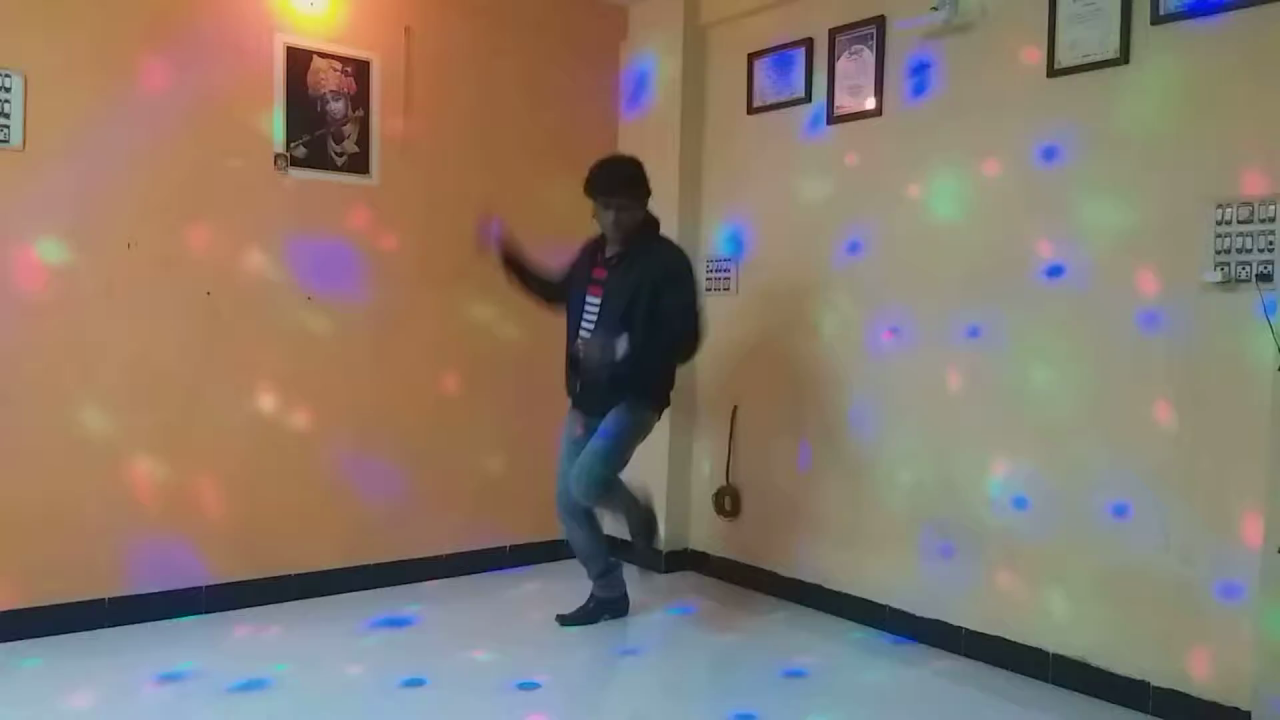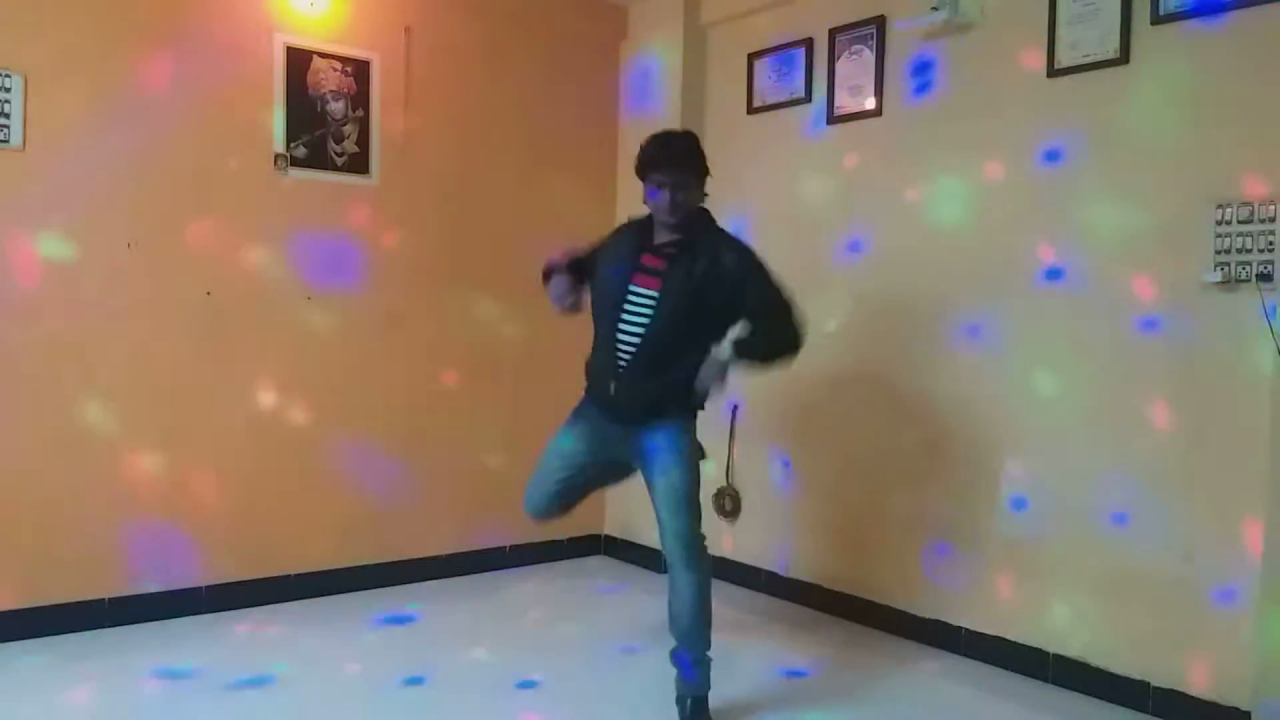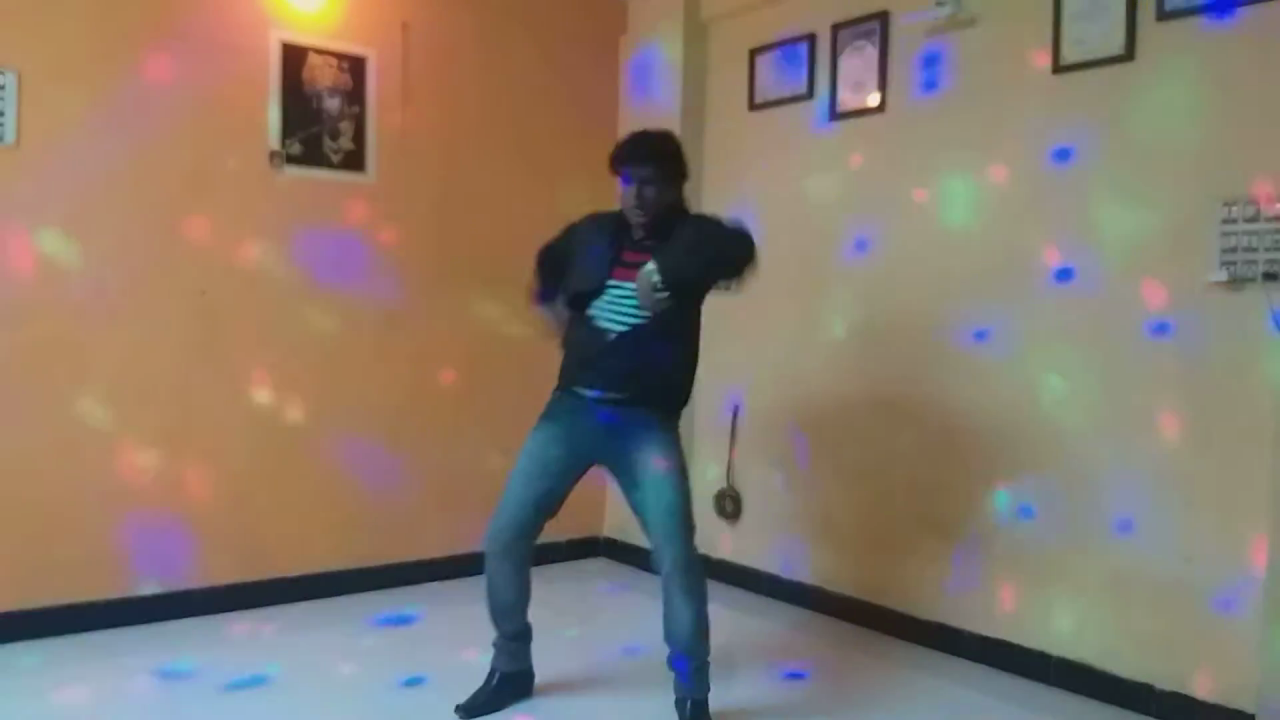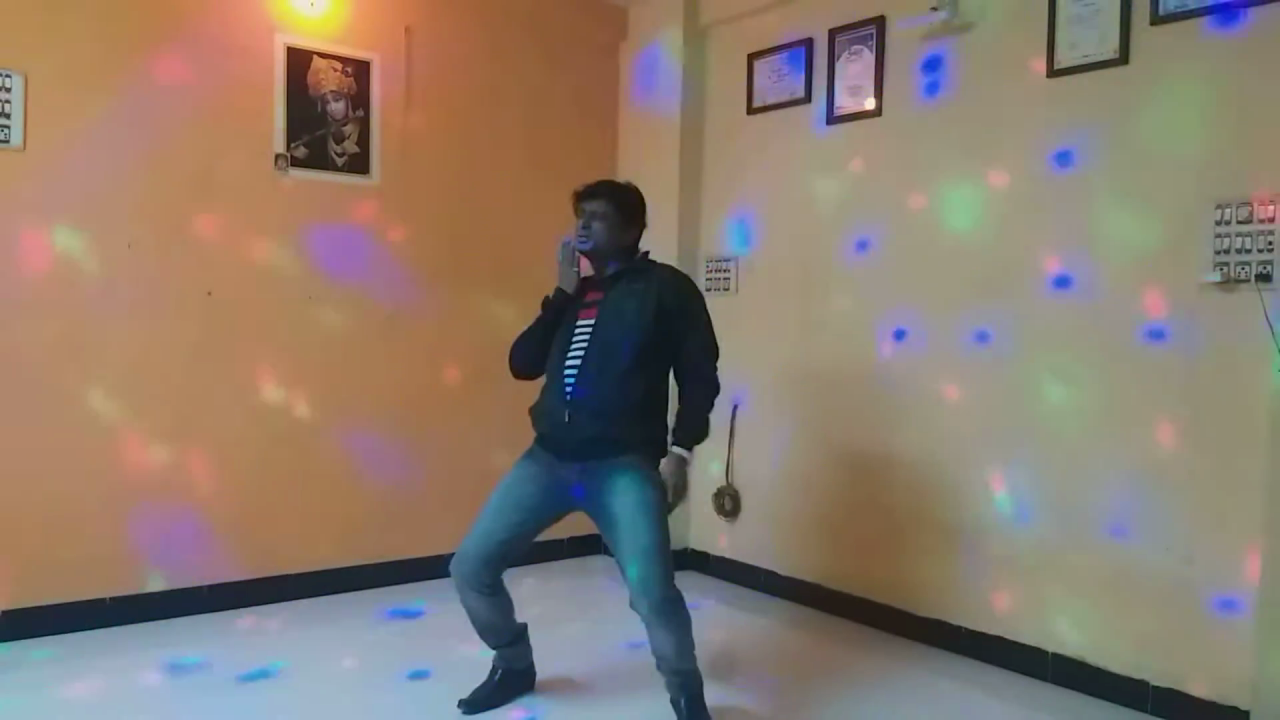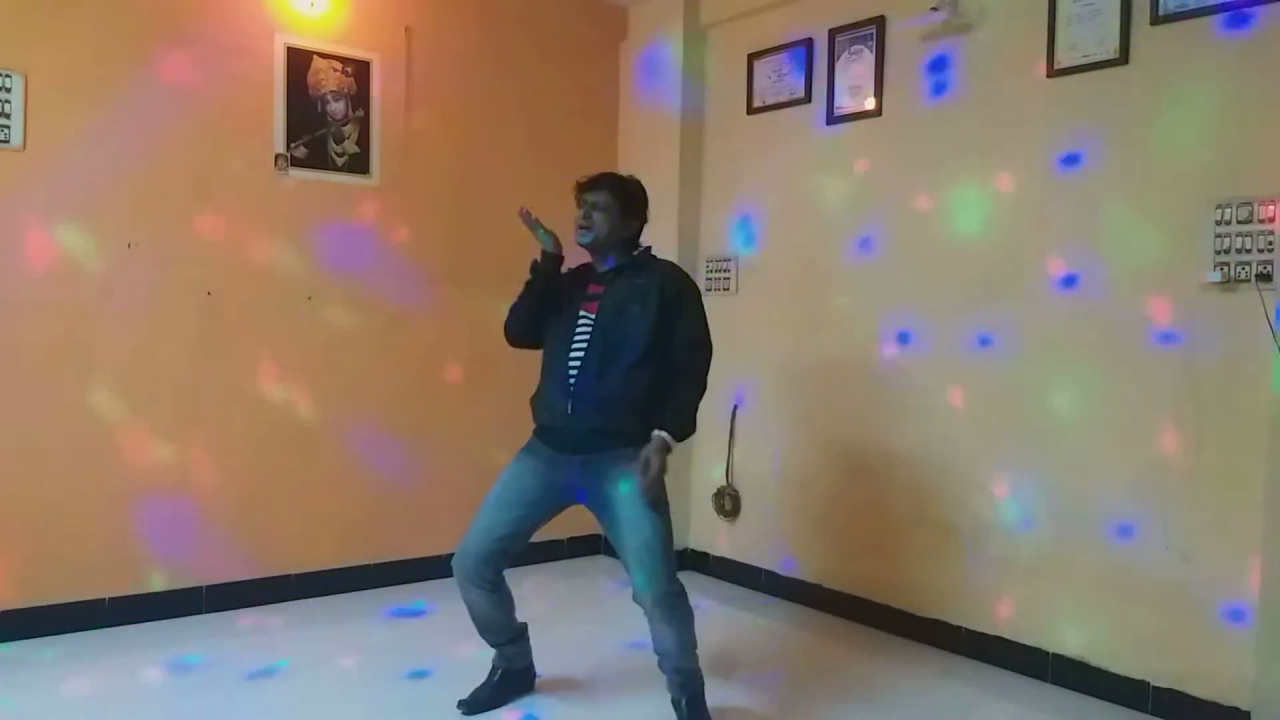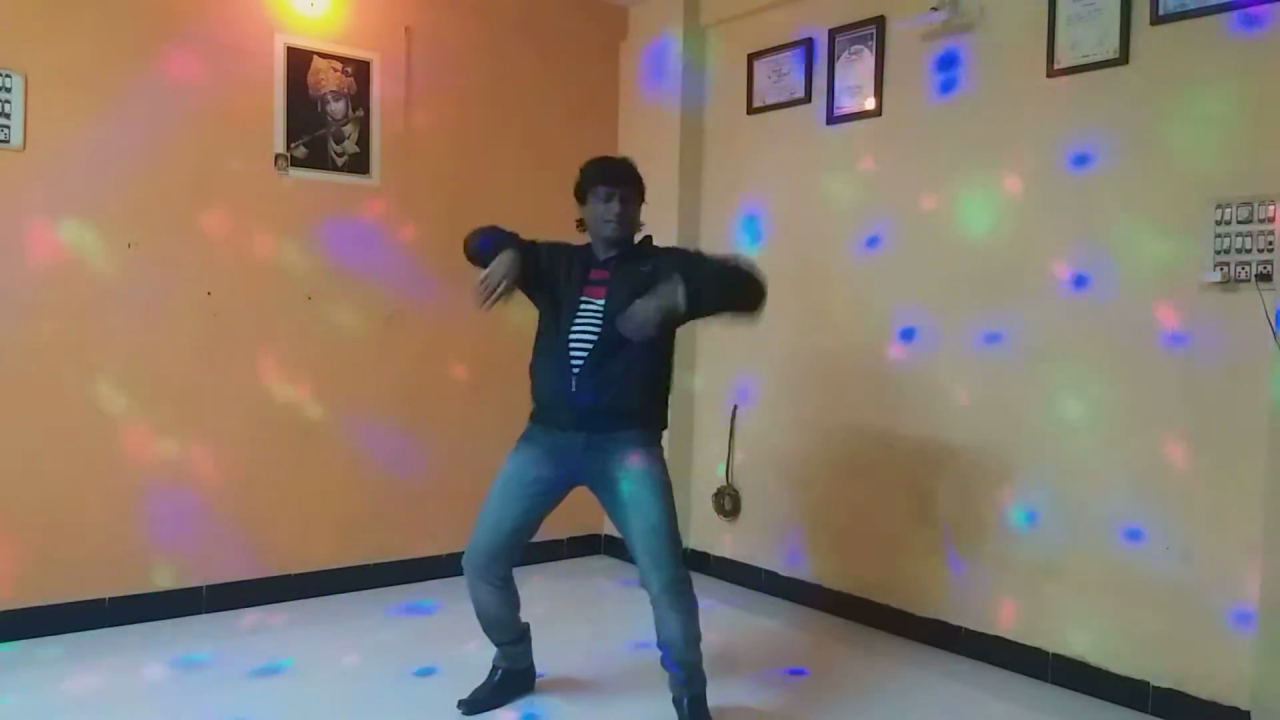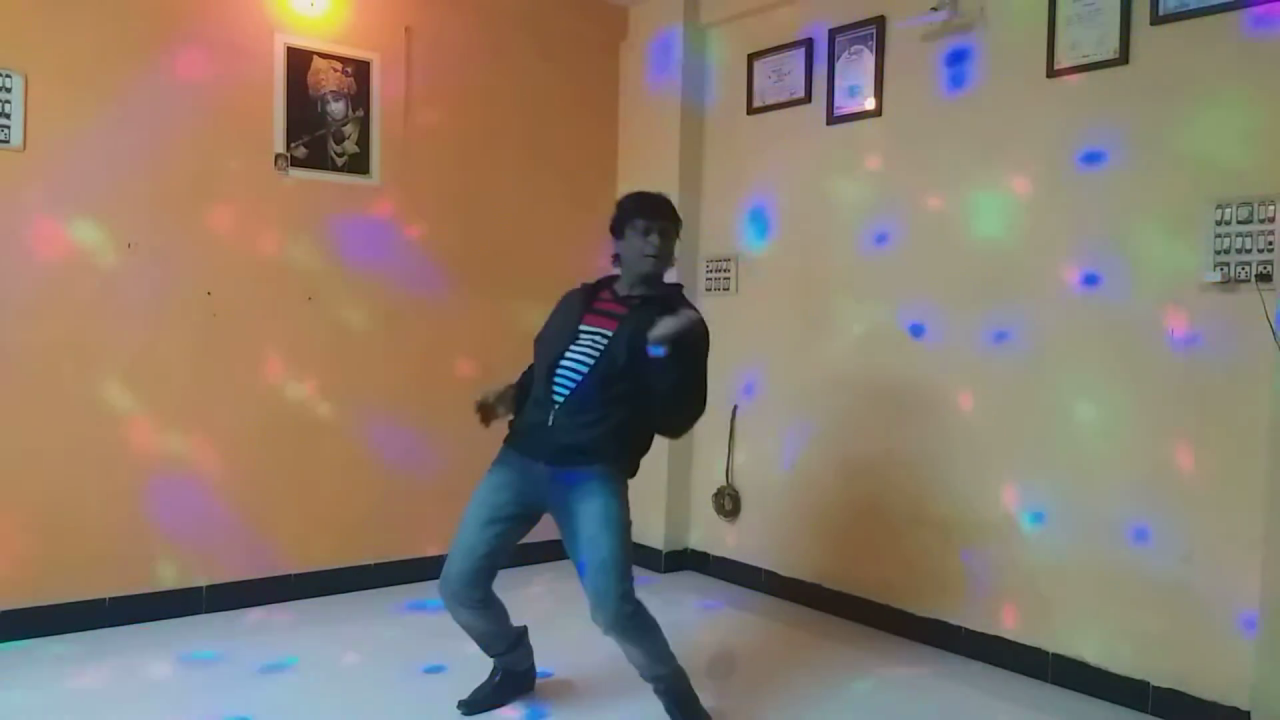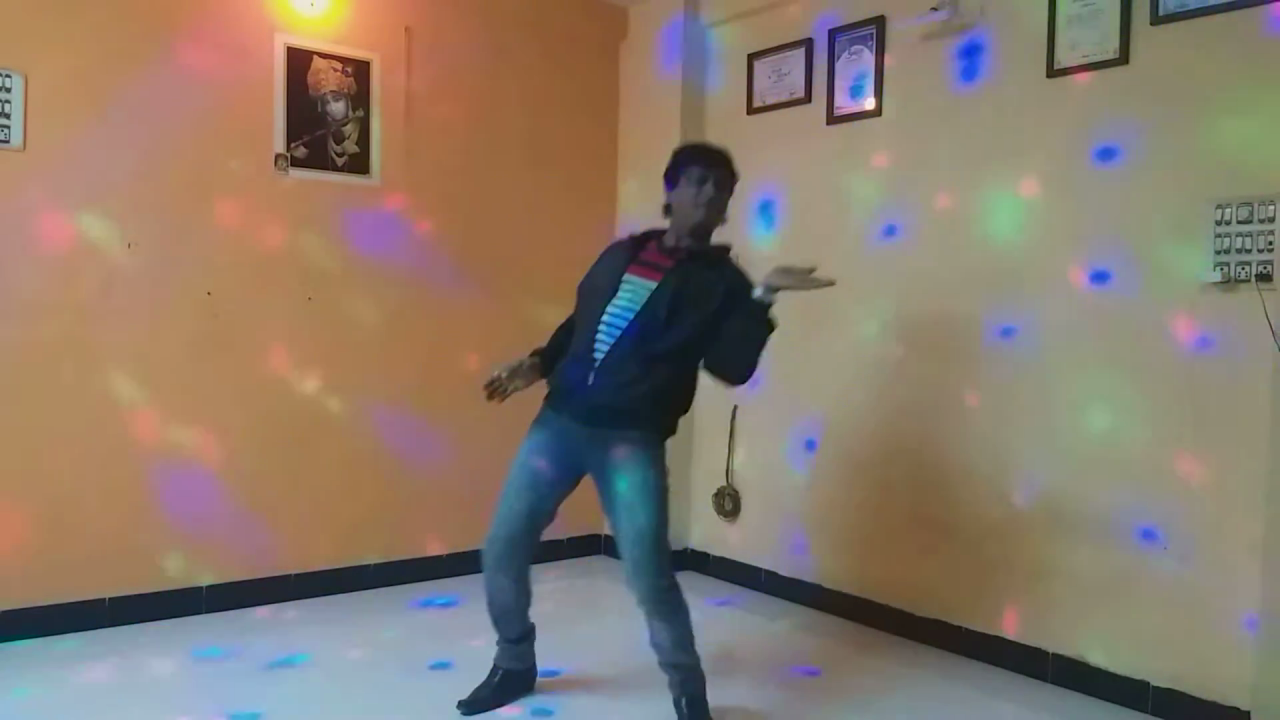
dt=0.4s
person 1, frame 1
left shoulder: (664, 261)
right shoulder: (592, 253)
left elbow: (683, 339)
right elbow: (552, 295)
left wrist: (622, 348)
right wrist: (509, 257)
left hip: (633, 398)
right hip: (587, 400)
left knee: (583, 485)
right knee: (567, 497)
left ankle: (638, 513)
right ankle: (607, 592)
person 1, frame 2
left shoulder: (725, 259)
right shoulder: (628, 238)
left elbow: (782, 333)
right elbow: (578, 266)
left wrist: (737, 343)
right wrist: (558, 275)
left hip: (665, 421)
right hip: (602, 408)
left knee: (681, 550)
right knee: (542, 503)
right ankle: (622, 470)
person 1, frame 3
left shoulder: (698, 239)
right shoulder: (595, 233)
left elbow: (738, 251)
right elbow: (550, 259)
left wrist: (668, 271)
right wrist: (555, 299)
left hip: (645, 421)
right hip: (571, 409)
left knee: (676, 557)
right knee: (504, 537)
right ankle: (511, 668)
person 1, frame 4
left shoulder: (666, 289)
right shoulder: (574, 297)
left elbow: (700, 377)
right elbow: (522, 363)
left wrist: (678, 450)
right wrist: (563, 296)
left hip: (622, 466)
right hip: (548, 458)
left knee: (652, 593)
right knee: (470, 567)
right ankle: (514, 665)
person 1, frame 5
left shoulder: (665, 283)
right shoulder: (569, 285)
left elbow: (691, 370)
right elbow: (519, 332)
left wrist: (664, 439)
right wrist: (547, 261)
left hip: (621, 458)
right hip: (547, 451)
left knee: (656, 586)
right knee: (472, 563)
right ankle: (514, 665)
person 1, frame 6
left shoulder: (662, 269)
right shoulder: (558, 264)
left elbow: (747, 290)
right elbow: (482, 243)
left wrist: (678, 296)
right wrist: (504, 256)
left hip: (625, 441)
right hip: (548, 435)
left knee: (663, 573)
right knee: (482, 559)
right ankle: (514, 665)
person 1, frame 7
left shoulder: (678, 322)
right shoulder: (577, 302)
left elbow: (673, 420)
left wrist: (661, 348)
right wrist: (510, 397)
left hip: (593, 475)
right hip: (520, 461)
left knee: (611, 605)
right knee: (458, 586)
right ankle: (515, 666)
person 1, frame 8
left shoulder: (722, 282)
right shoulder: (622, 253)
left elbow: (731, 366)
left wrist: (763, 299)
right wrist: (535, 365)
left hip: (632, 437)
right hip: (559, 419)
left knee: (648, 576)
right knee: (503, 550)
right ankle: (514, 664)
